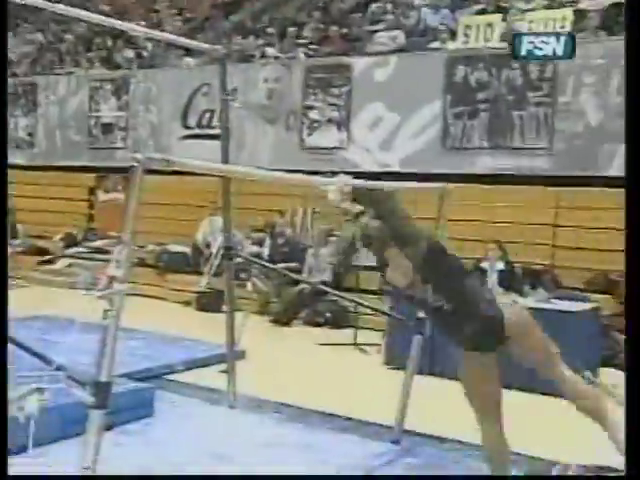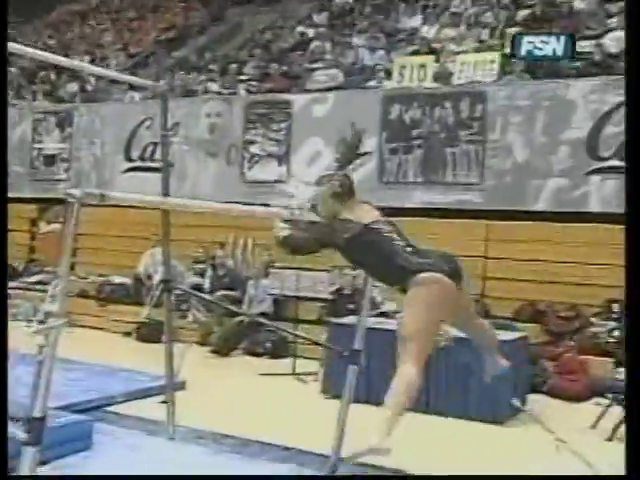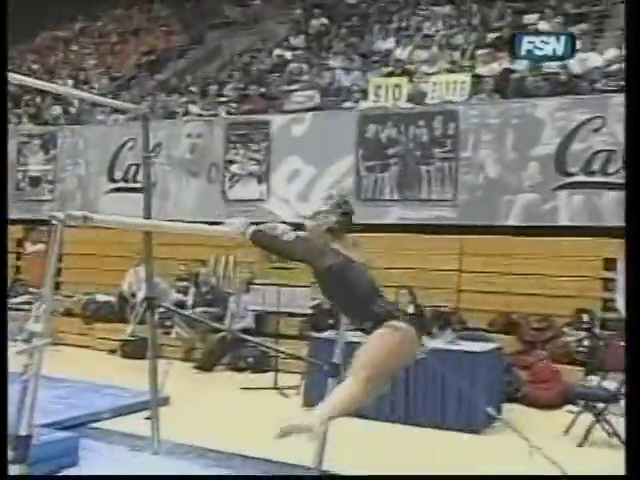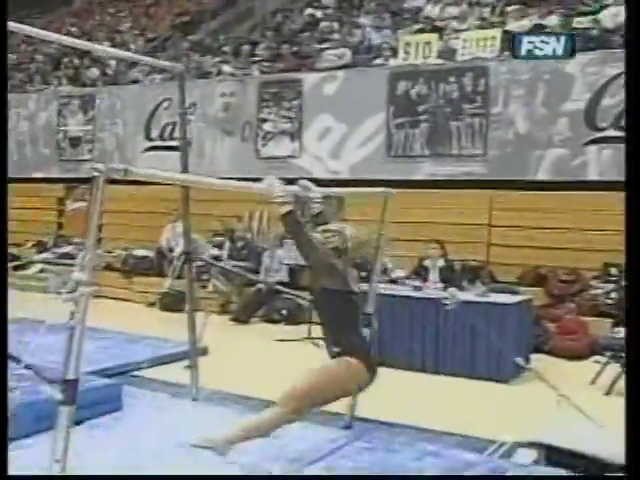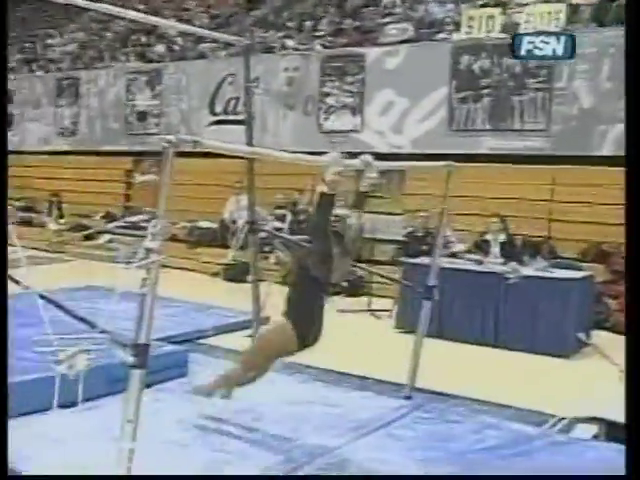
dt=0.3s
person 1, frame 1
left shoulder: (391, 273)
right shoulder: (420, 247)
left hip: (473, 340)
right hip: (498, 317)
left knee: (489, 419)
right knee: (559, 372)
person 1, frame 2
left shoulder: (339, 228)
right shoulder: (367, 210)
left elbow: (295, 245)
left wrist: (283, 233)
left hip: (427, 282)
right hip: (444, 264)
left knee: (408, 363)
right knee: (471, 323)
left ankle: (382, 435)
right ankle: (494, 360)
person 1, frame 3
left shoulder: (322, 251)
right shoulder: (345, 248)
left elbow: (278, 245)
left wrist: (246, 228)
right wrist: (272, 230)
left hip: (394, 327)
right hip: (397, 323)
left knee: (357, 377)
left ankle: (316, 419)
person 1, frame 4
left shoulder: (329, 272)
right shoulder: (342, 271)
left elbow: (304, 242)
right elbow: (334, 236)
left wrist: (285, 206)
right wrist: (315, 203)
left hip: (354, 364)
right hip: (356, 359)
left knee: (290, 402)
right knee: (297, 403)
left ankle: (228, 439)
person 1, frame 5
left shoulder: (322, 257)
right shoulder: (343, 255)
left elbow: (319, 226)
left hip: (297, 325)
right hip: (307, 326)
left knee: (248, 361)
right knee: (262, 360)
left ankle: (215, 385)
